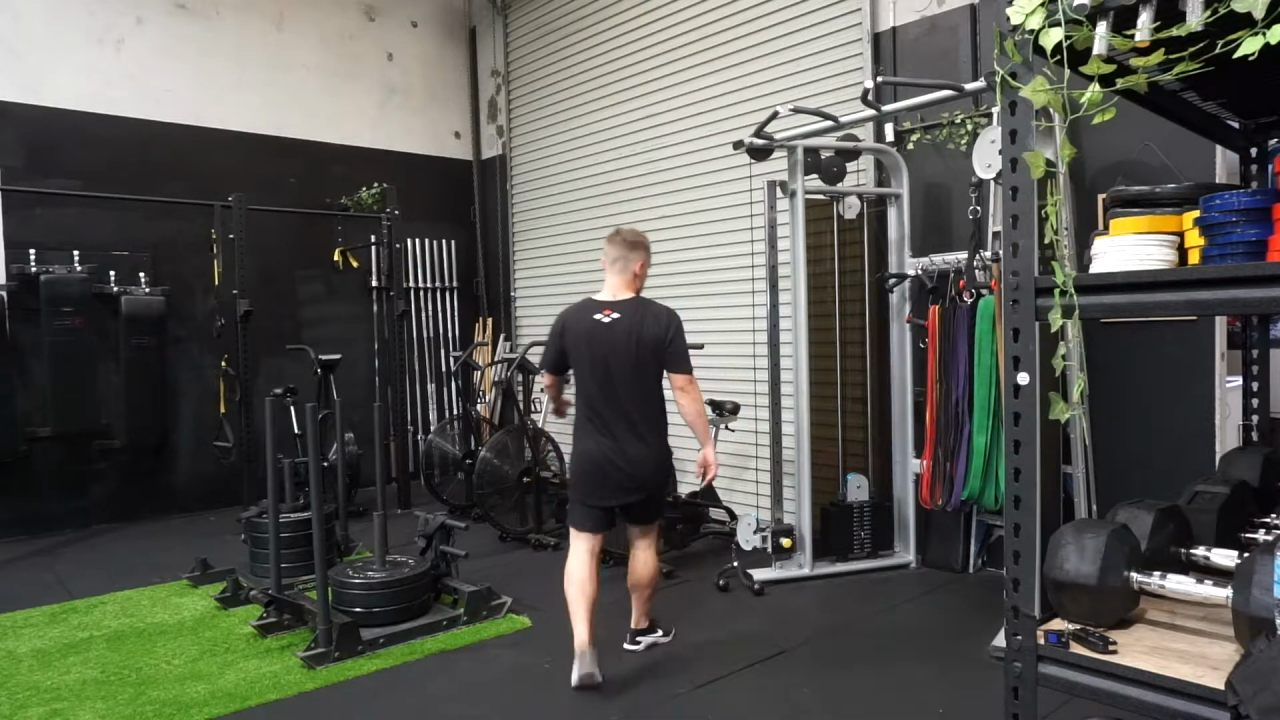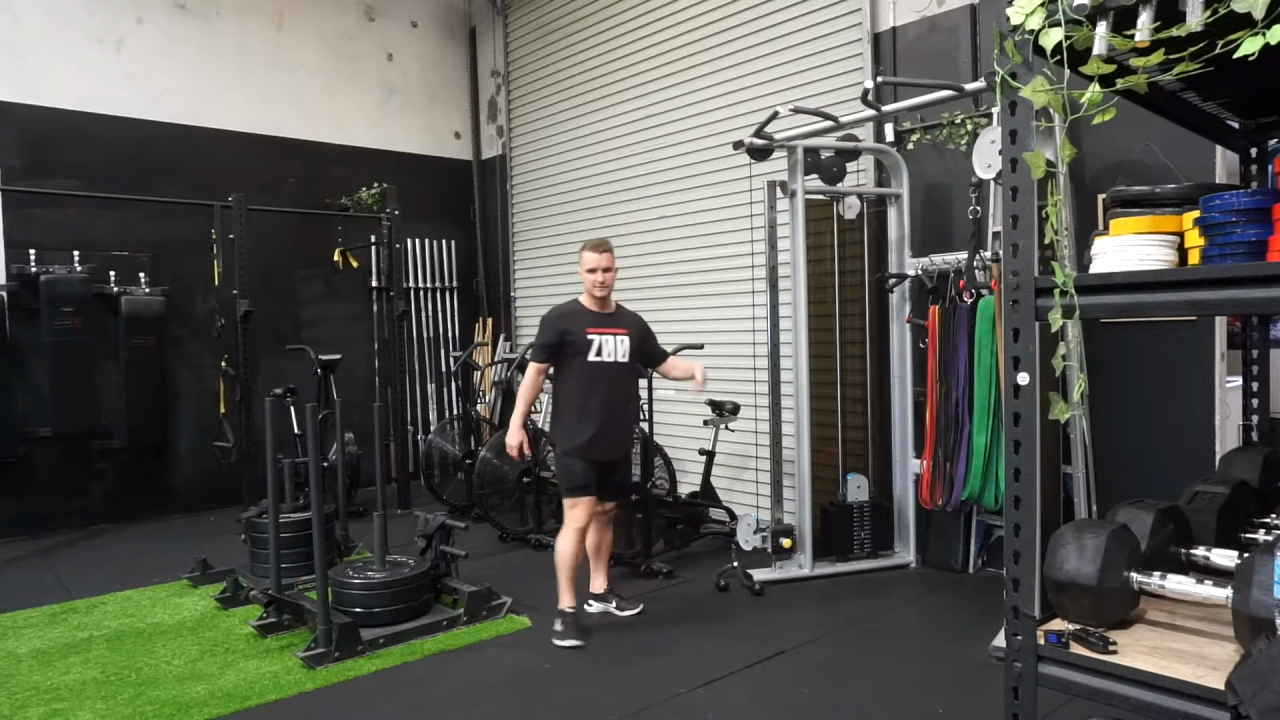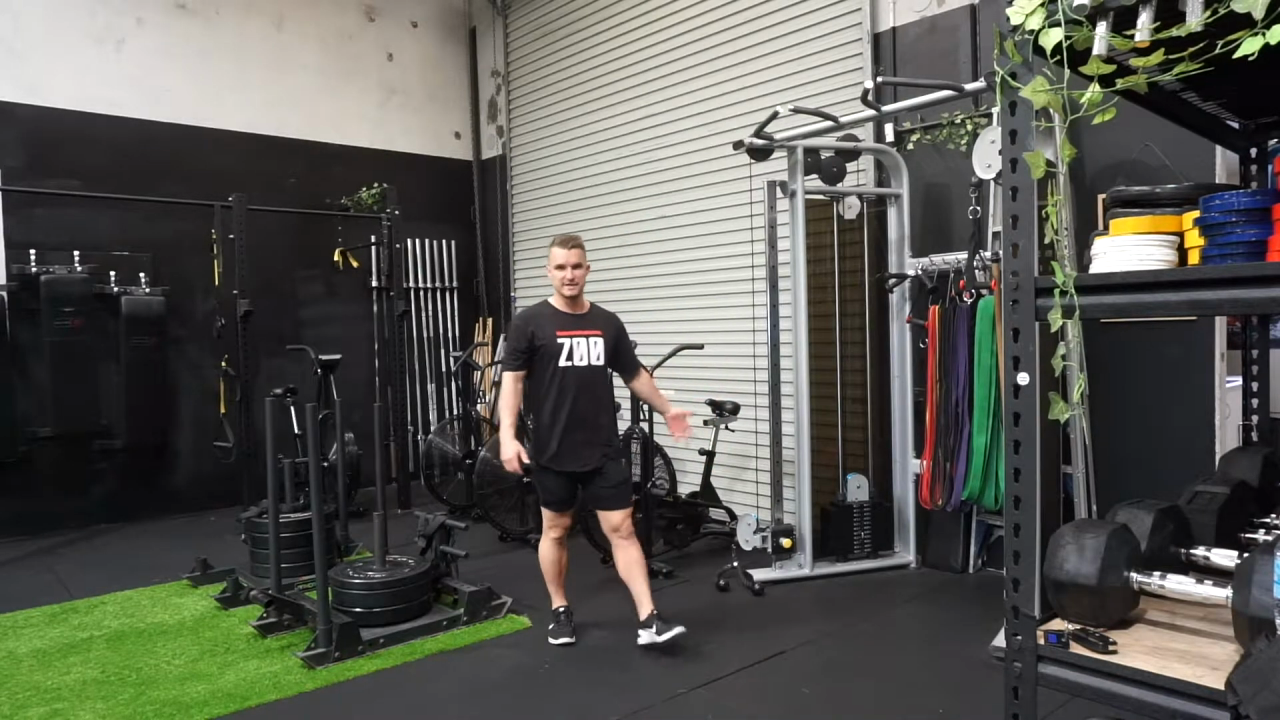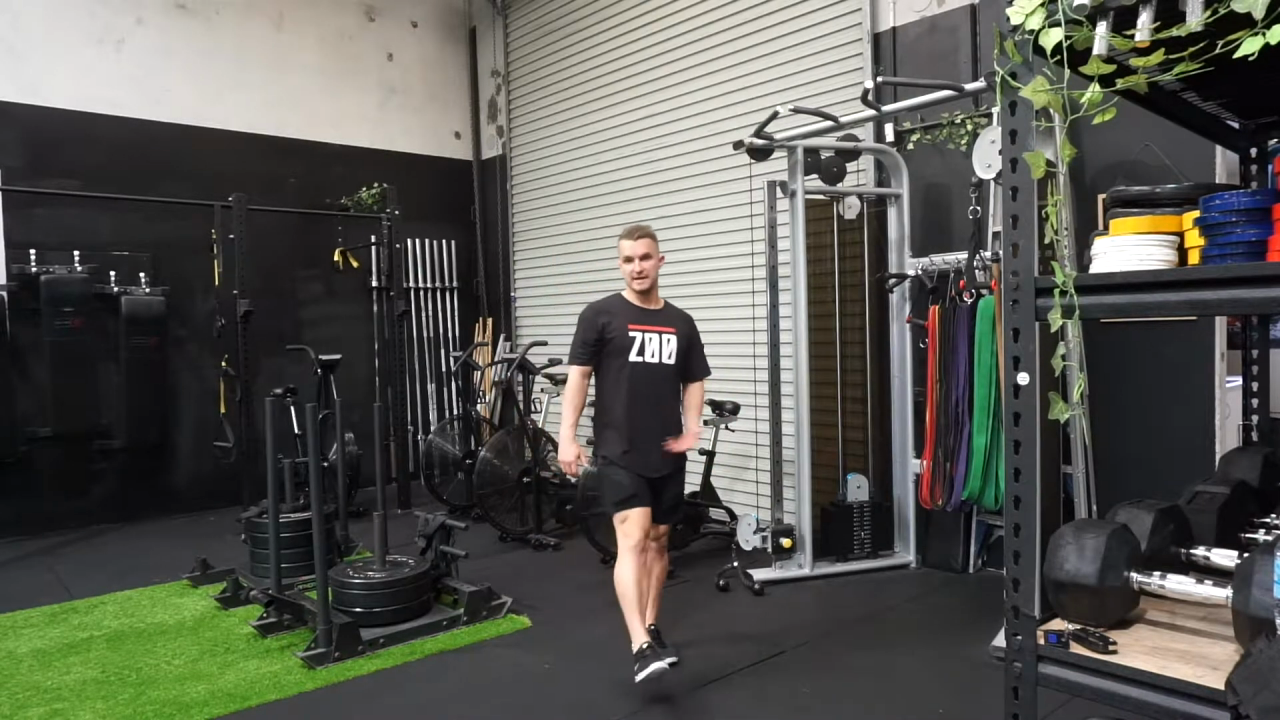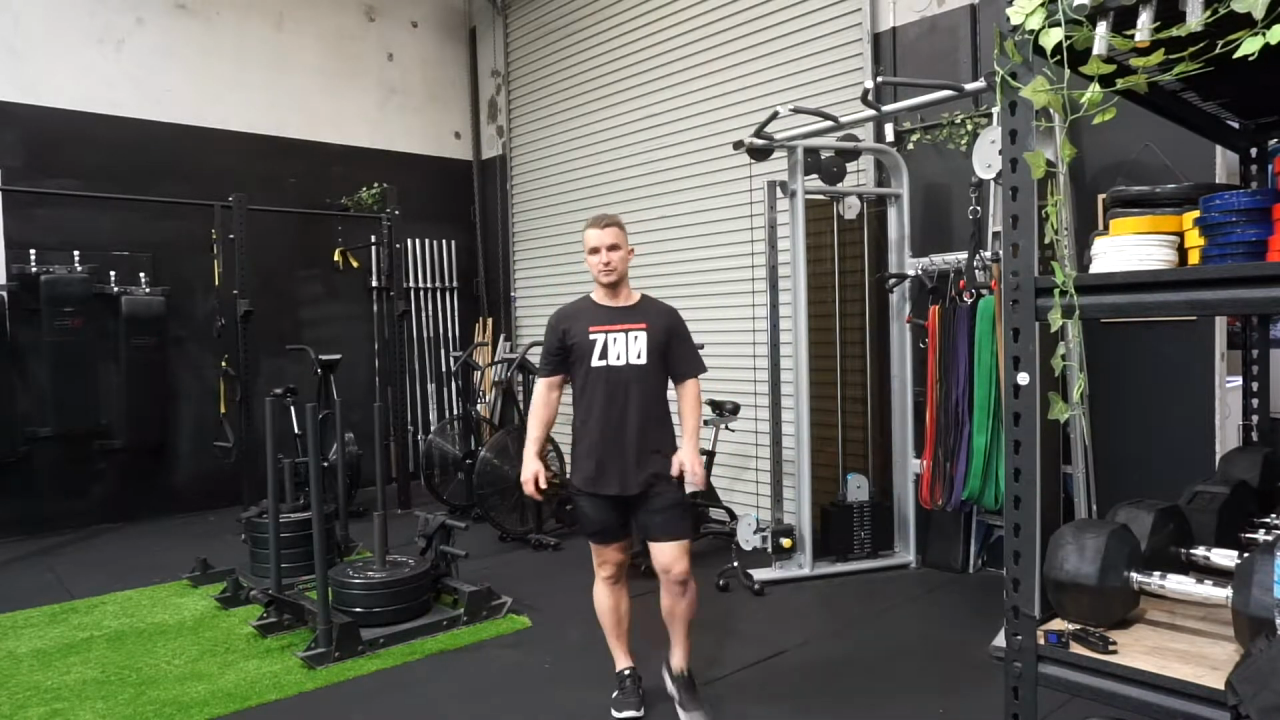
dt=1s
person 1, frame 1
left shoulder: (569, 320)
right shoulder: (661, 320)
left elbow: (550, 381)
right elbow: (685, 388)
left wrist: (558, 405)
right wrist: (707, 444)
left hip: (591, 459)
right hip: (647, 459)
left knee: (583, 550)
right knee: (643, 541)
left ankle: (583, 650)
right ankle: (640, 627)
person 1, frame 2
left shoulder: (632, 322)
right shoulder: (561, 319)
left elbow: (662, 364)
right elbow: (536, 371)
left wrist: (694, 370)
right wrist: (517, 423)
left hip: (617, 442)
right hip: (575, 441)
left knee: (605, 515)
right knee: (578, 521)
left ankle: (600, 591)
right ankle: (566, 611)
person 1, frame 3
left shoulder: (608, 323)
right shoulder: (530, 322)
left elbow: (634, 374)
right elbow: (512, 381)
left wrist: (666, 410)
right wrist: (507, 436)
left hip: (603, 450)
right hip: (553, 451)
left knee: (622, 530)
right knee: (555, 530)
left ankle: (648, 619)
right ankle: (560, 611)
person 1, frame 4
left shoulder: (681, 322)
right shoulder: (601, 315)
left elbow: (693, 381)
right elbow: (578, 376)
left wrist: (692, 427)
right wrist: (567, 436)
left hip: (666, 454)
right hip: (619, 454)
left knee: (657, 541)
right knee: (633, 542)
left ankle: (651, 628)
right ankle: (641, 647)
person 1, frame 5
left shoulder: (663, 317)
right shoulder: (567, 320)
left elbow: (688, 383)
right elbow: (548, 389)
left wrist: (689, 443)
right wrist: (531, 453)
left hip: (656, 469)
right hip: (594, 472)
left knee: (675, 570)
right knee: (610, 570)
left ankle: (679, 668)
right ankle: (626, 673)
